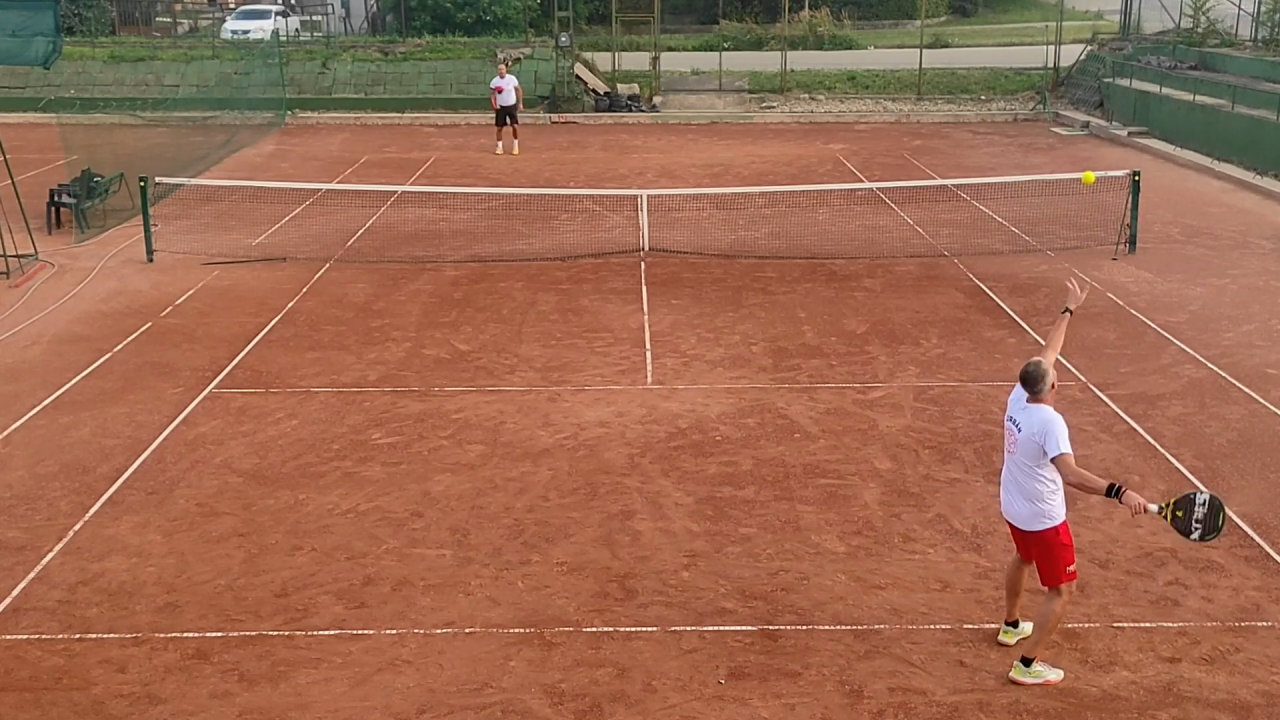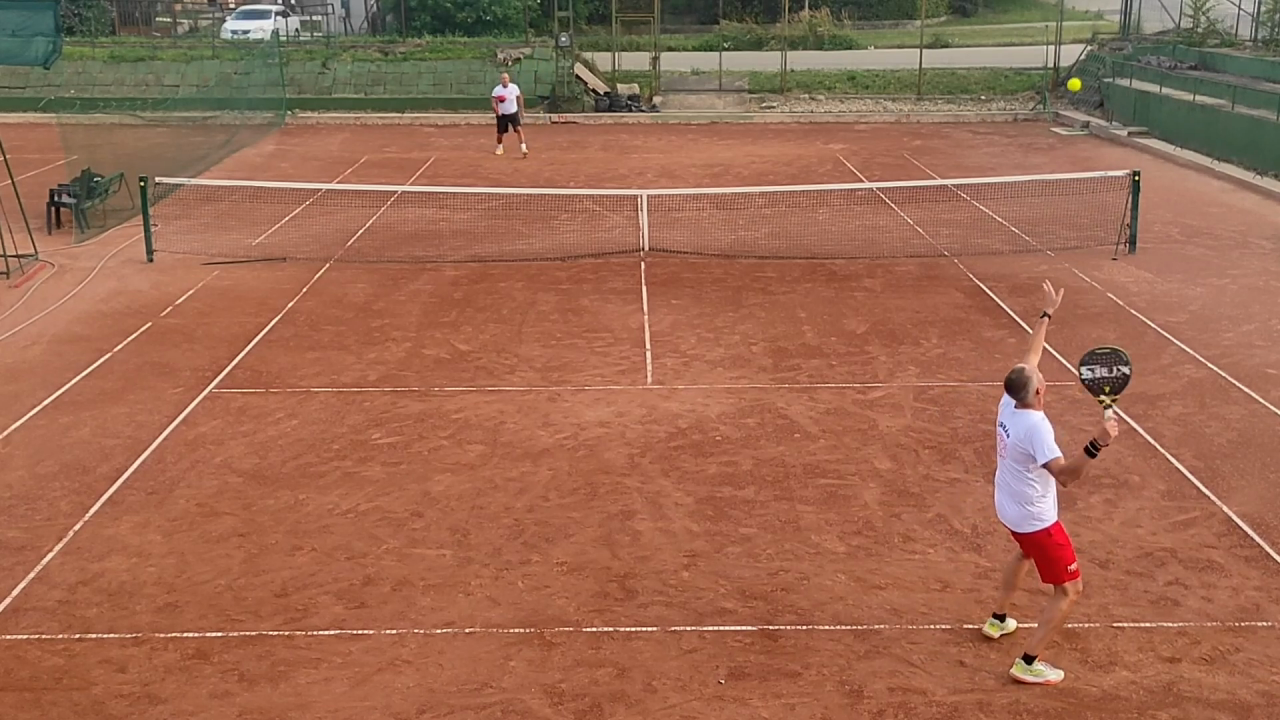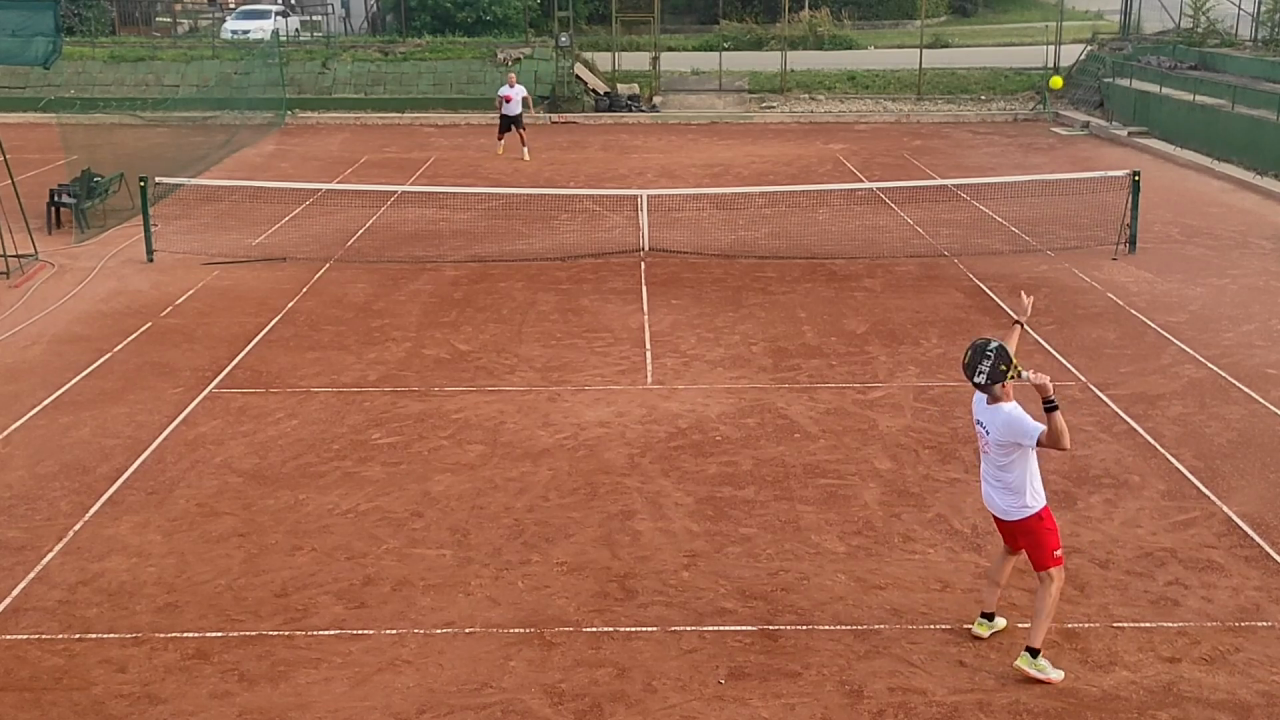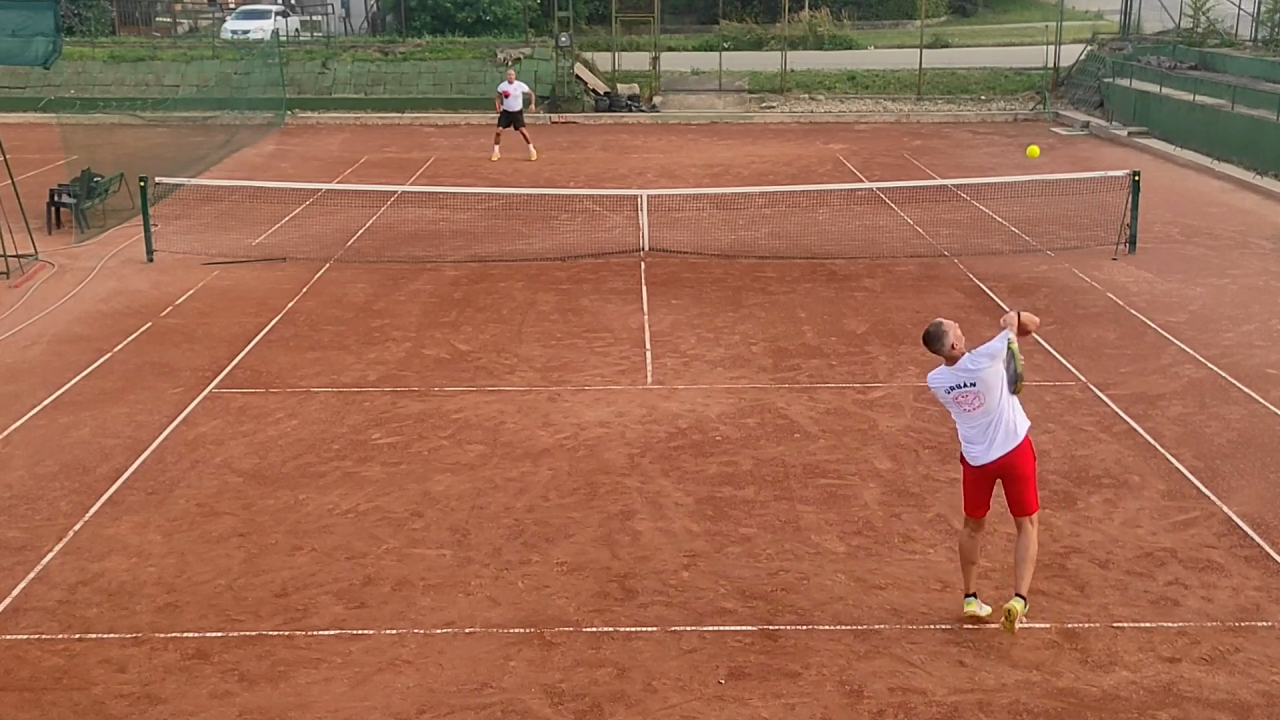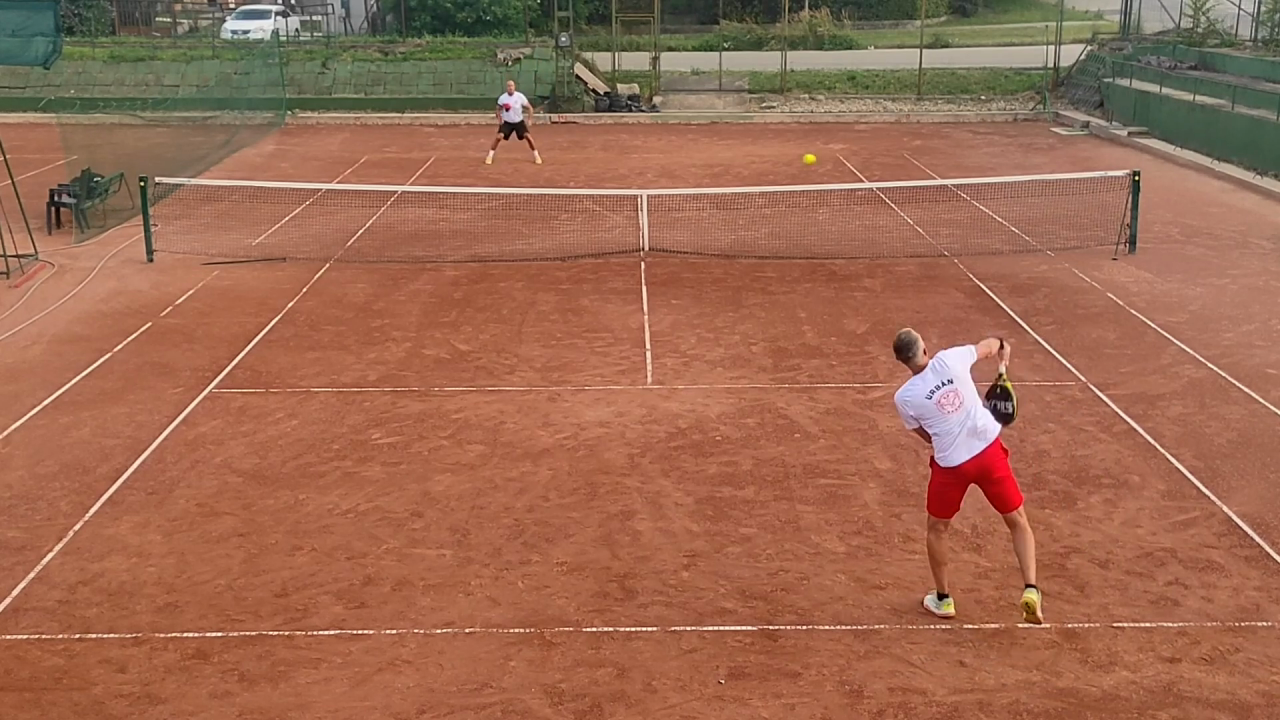
dt=0.2s
person 1, frame 1
left shoulder: (1017, 399)
right shoulder: (1050, 422)
left elbow: (1048, 352)
right elbow: (1071, 474)
left wrist: (1068, 309)
right wrist: (1119, 492)
left hip: (1013, 508)
right hip: (1043, 518)
left knee: (1023, 558)
right knee: (1060, 592)
left ankle: (1011, 625)
right ankle: (1027, 665)
person 1, frame 2
left shoulder: (1008, 404)
right shoulder: (1036, 427)
left elbow: (1030, 357)
right elbow: (1066, 475)
left wrist: (1047, 314)
right wrist: (1097, 445)
left hip: (1008, 509)
right hip: (1035, 518)
left knee: (1028, 553)
right knee: (1068, 590)
left ankle: (997, 618)
right ankle: (1028, 663)
person 1, frame 3
left shoulder: (981, 400)
right shoulder: (1011, 418)
left elbow: (1000, 353)
right elbow: (1060, 443)
left wrist: (1019, 321)
right wrist: (1048, 399)
left hip: (997, 501)
right hip: (1027, 508)
left knee: (1011, 549)
right knee: (1052, 577)
left ankle: (986, 618)
right ankle: (1033, 656)
person 1, frame 4
left shoulder: (934, 378)
right shoulder: (982, 360)
right elbow: (1029, 324)
left hip: (975, 460)
right hip: (1012, 452)
left knee: (973, 525)
right knee: (1026, 526)
left ankle: (970, 598)
right ankle: (1019, 600)
person 1, frame 5
left shoulder: (905, 397)
right shoulder: (949, 360)
left elbow: (926, 436)
right elbow: (986, 347)
right wrist: (1002, 346)
left hip: (951, 465)
right hip: (987, 450)
left knee: (937, 529)
right knee: (1018, 523)
left ankle: (942, 598)
right ankle: (1031, 591)
